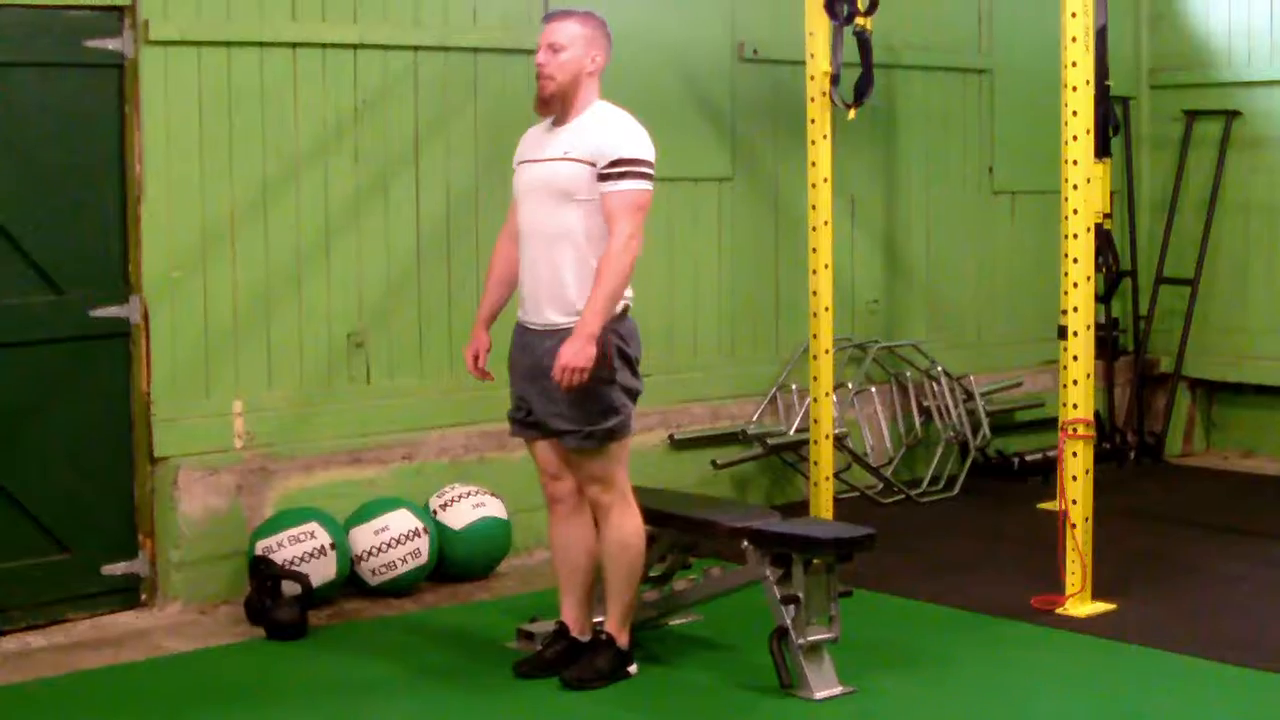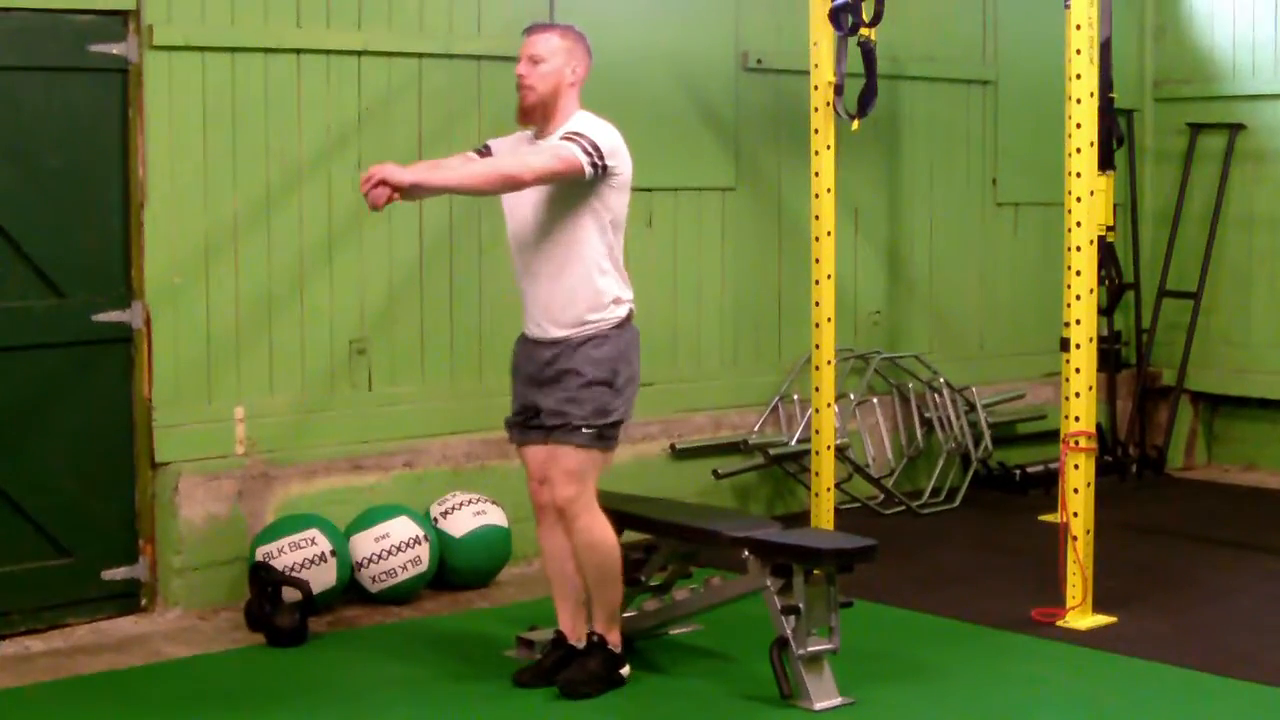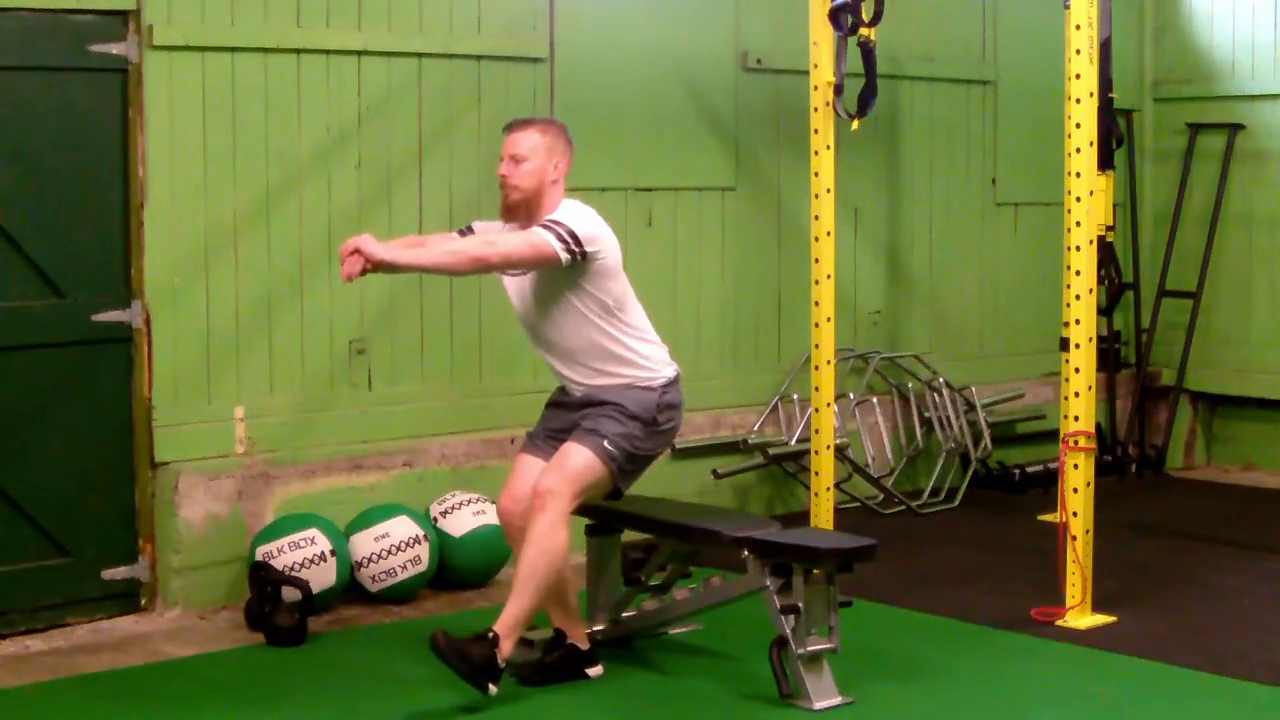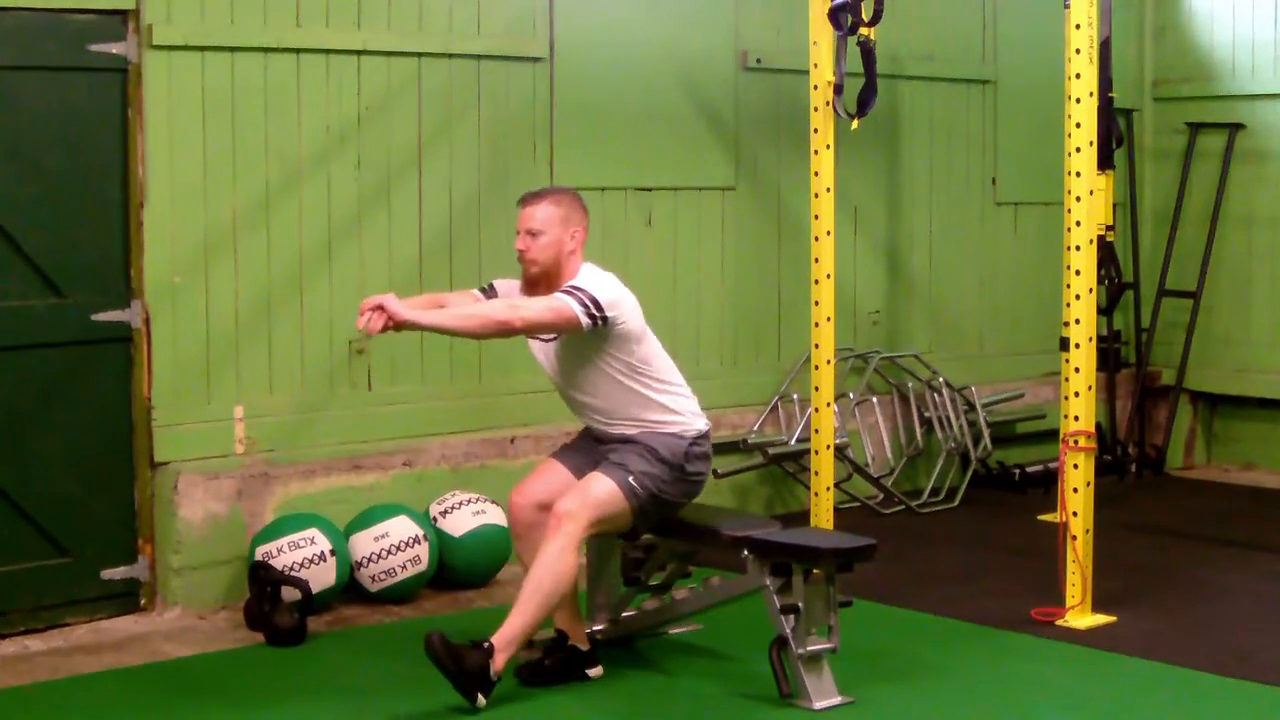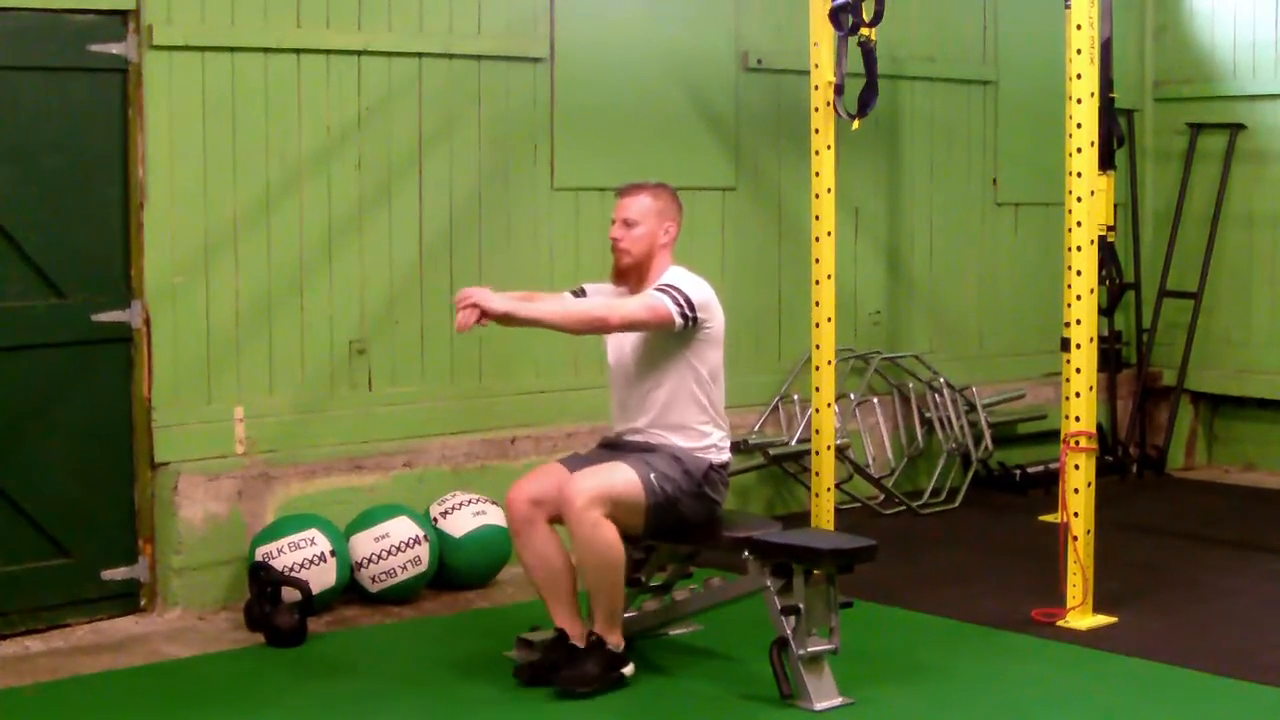
dt=1s
person 1, frame 1
left shoulder: (617, 134)
right shoulder: (531, 141)
left elbow: (623, 244)
left wrist: (587, 334)
right wrist: (482, 324)
left hip: (588, 341)
right hip: (534, 337)
left knee: (606, 494)
right knee: (559, 491)
left ankle: (617, 643)
right ankle: (573, 632)
person 1, frame 2
left shoulder: (594, 138)
right shoulder: (515, 143)
left elbow: (520, 175)
right elbow: (453, 166)
left wrist: (413, 178)
right wrist: (400, 179)
left hip: (595, 345)
right hip: (539, 345)
left knee: (572, 497)
right knee: (545, 498)
left ankle: (609, 648)
right ankle: (571, 641)
person 1, frame 3
left shoulder: (577, 226)
right shoulder: (504, 230)
left elbow: (486, 257)
right elbow: (432, 243)
left wrist: (386, 255)
right wrist: (378, 252)
left hip: (641, 396)
right hip: (580, 394)
left knee: (552, 495)
right knee: (516, 508)
left ankle: (495, 648)
right ankle: (574, 644)
person 1, frame 4
left shoulder: (598, 292)
right shoulder: (526, 290)
left elbow: (512, 320)
right elbow: (454, 301)
left wrist: (411, 317)
right wrist: (399, 310)
left hip: (671, 447)
right hip: (610, 437)
left knee: (569, 514)
right knee: (526, 505)
left ankle: (488, 662)
right ankle: (575, 645)
person 1, frame 5
left shoulder: (686, 292)
right shoulder: (610, 292)
left elbow: (608, 320)
right elbow: (541, 302)
left wrist: (506, 307)
right wrist: (493, 303)
left hip: (690, 466)
right hip: (628, 448)
left knee: (584, 496)
right knee: (524, 500)
left ankle: (611, 649)
right ankle: (574, 638)
